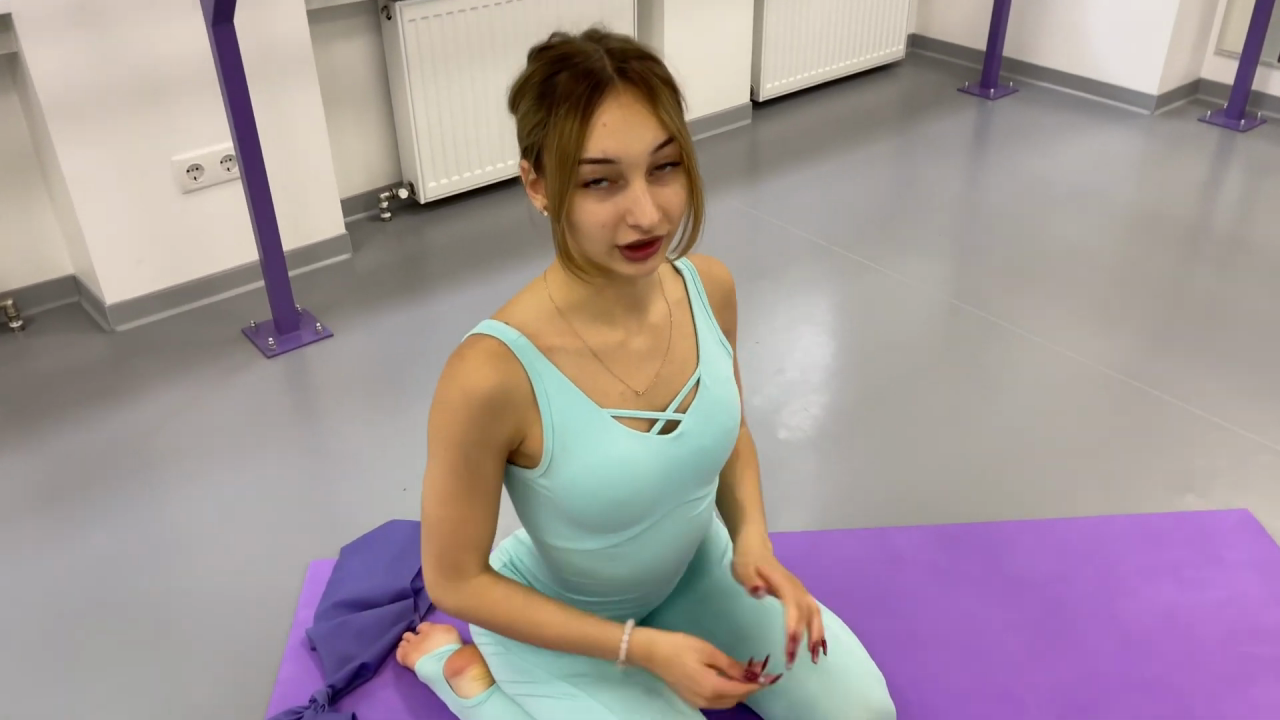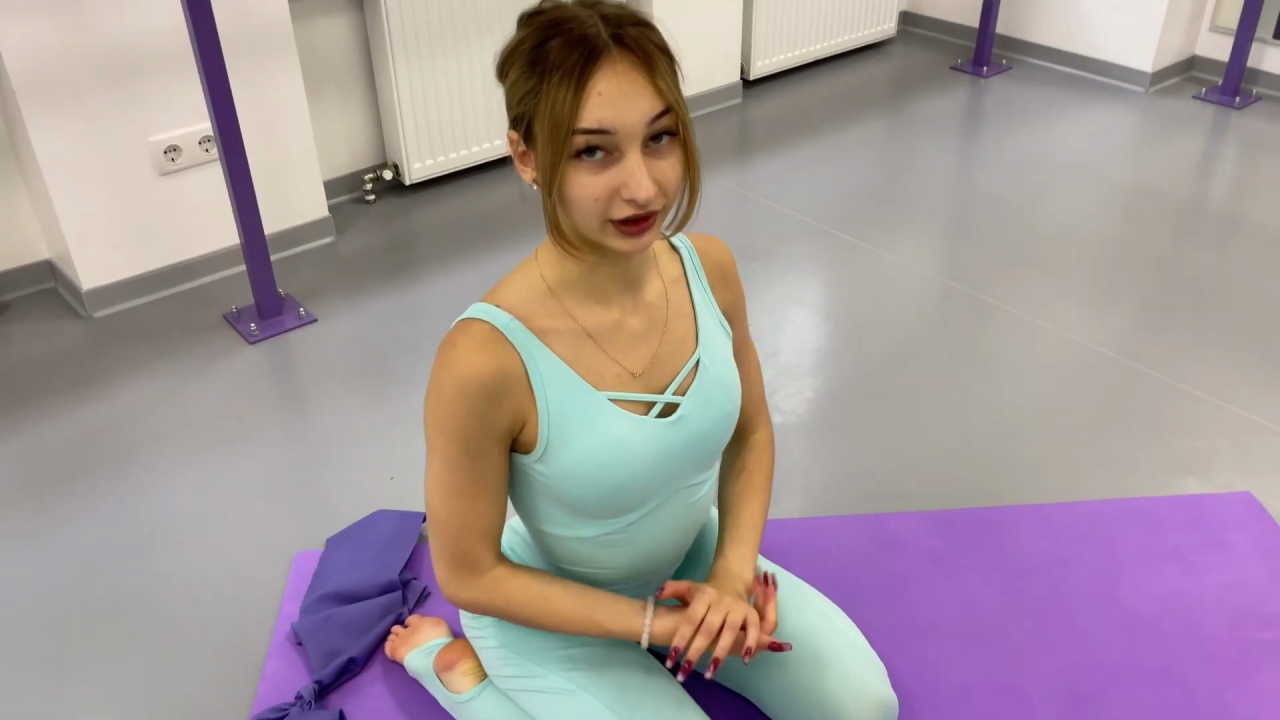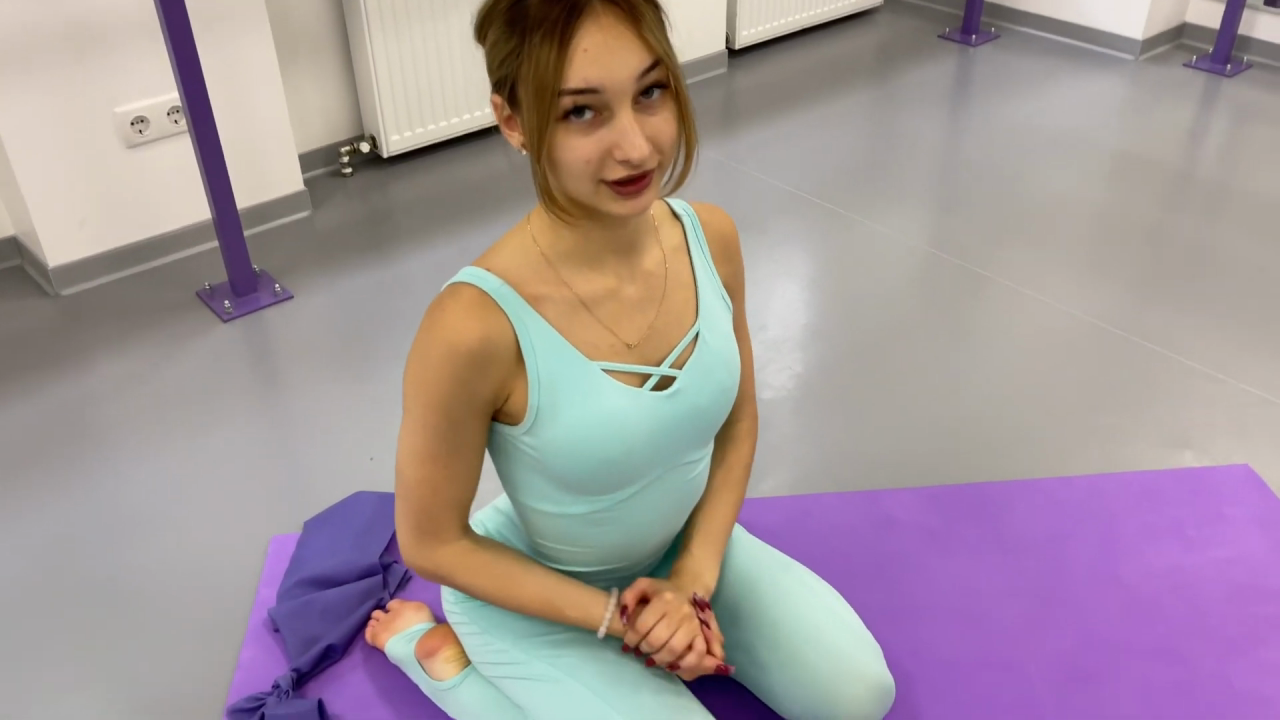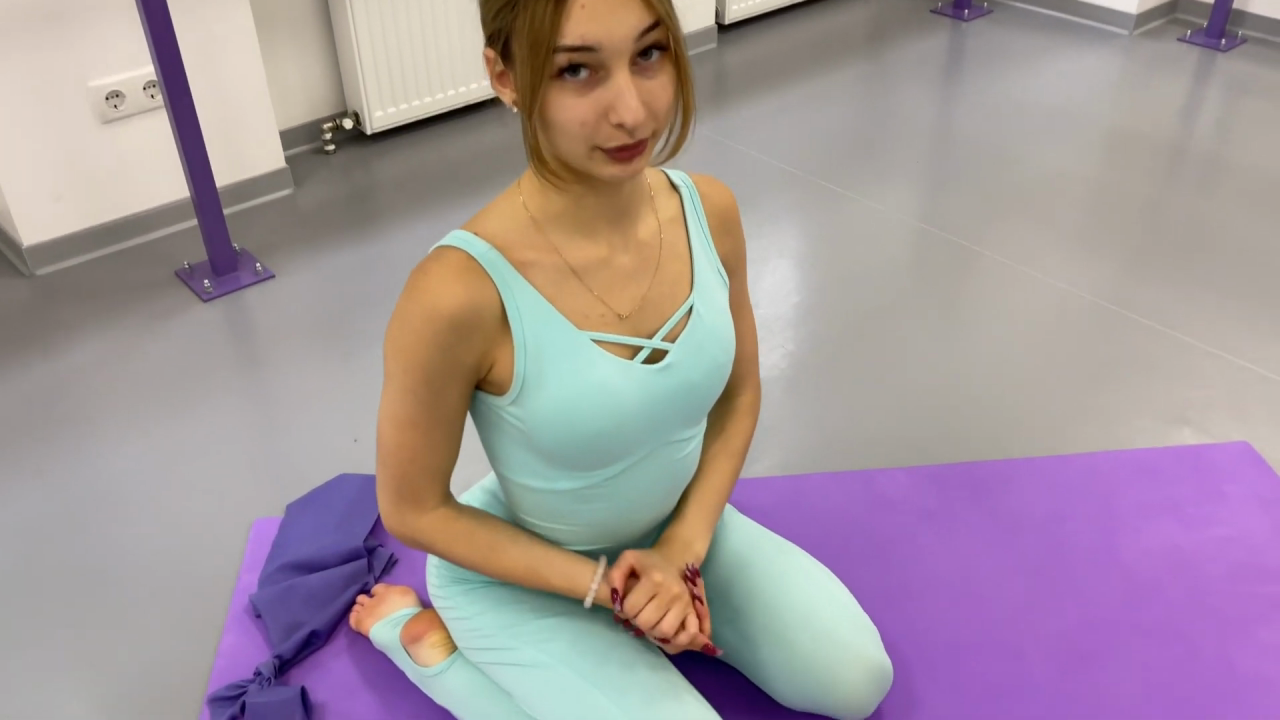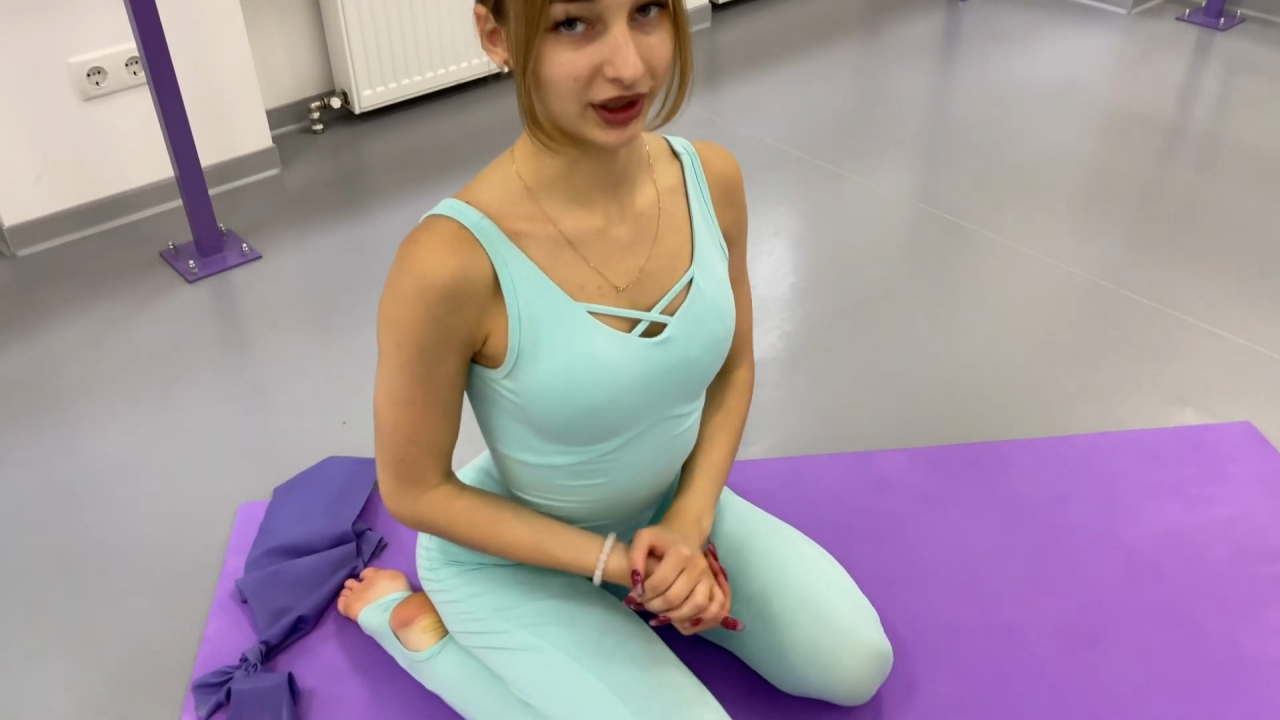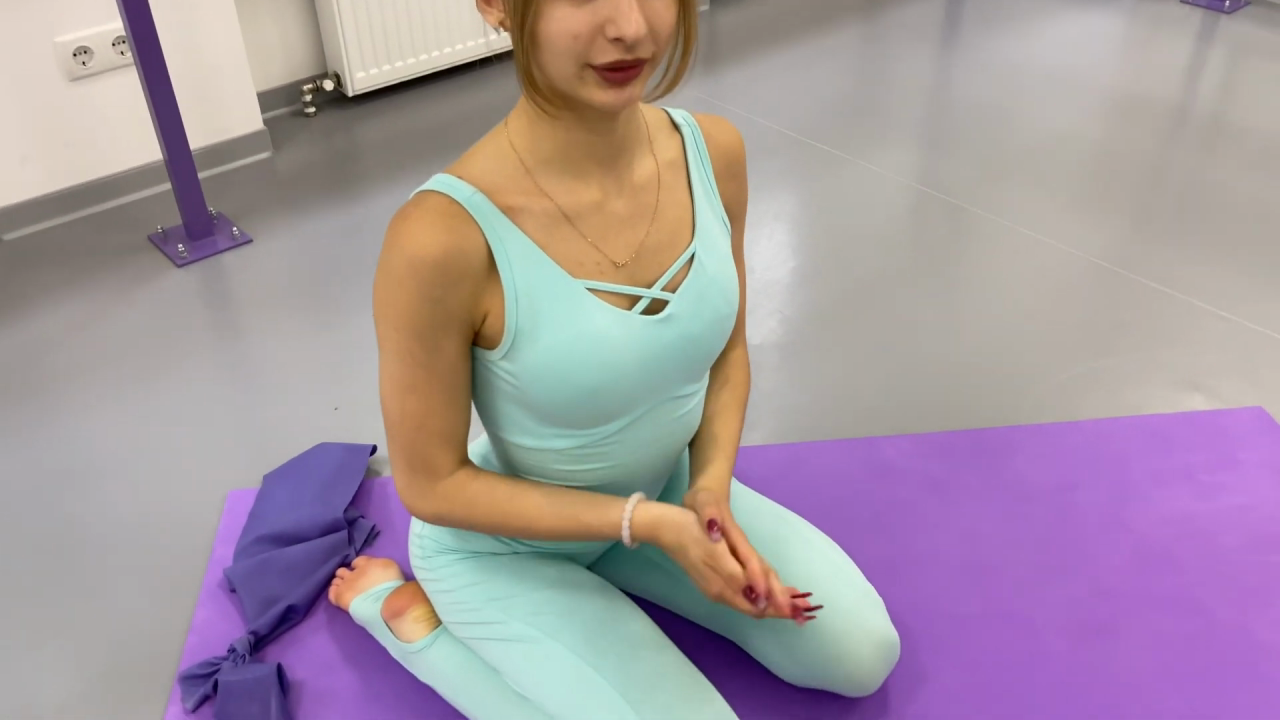
dt=0.2s
person 1, frame 1
left shoulder: (709, 288)
right shoulder: (491, 375)
right elbow: (455, 580)
left wrist: (754, 543)
right wrist: (643, 650)
left hip: (688, 569)
right hip: (557, 620)
person 1, frame 2
left shoulder: (708, 268)
right shoulder: (486, 360)
left elbow: (751, 431)
right elbow: (467, 576)
left wrist: (735, 569)
right wrist: (660, 624)
left hip: (686, 559)
right hip: (551, 612)
person 1, frame 3
left shoulder: (709, 237)
right shoulder: (474, 324)
left elbow: (737, 419)
right elbow: (431, 544)
left wrist: (697, 575)
right wrist: (615, 617)
left hip: (675, 546)
right hip: (533, 596)
person 1, frame 4
left shoulder: (708, 210)
right shoulder: (460, 291)
left elbow: (738, 396)
right elbow: (411, 509)
left wrist: (682, 546)
right wrist: (598, 584)
left hip: (670, 529)
right hip: (519, 576)
person 1, frame 5
left shoulder: (709, 178)
right shoulder: (452, 261)
left elbow: (732, 368)
right elbow: (413, 491)
left wrist: (689, 521)
right wrist: (610, 560)
left hip: (663, 510)
right hip: (513, 558)
person 1, frame 6
left shoulder: (712, 152)
right shoulder: (443, 237)
left elbow: (726, 348)
right elbow: (431, 486)
left wrist: (712, 492)
right wrist: (649, 523)
left hip: (662, 492)
right hip: (509, 544)
left knee: (863, 655)
